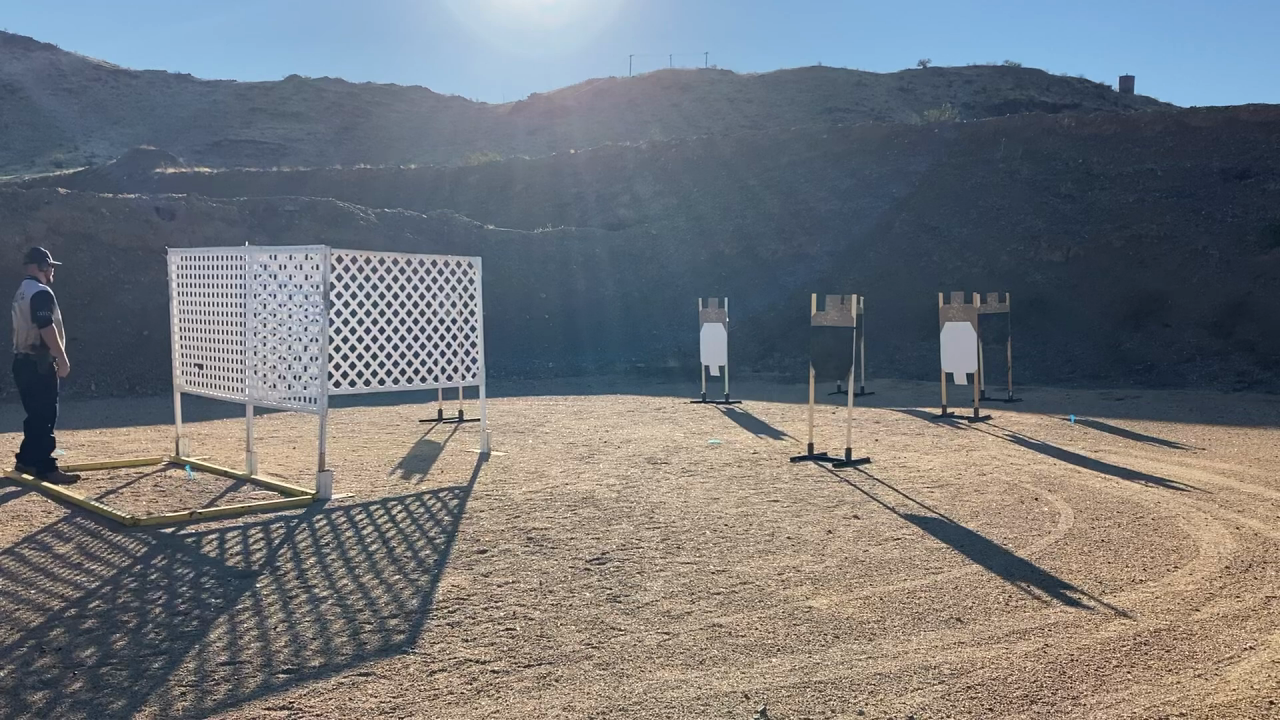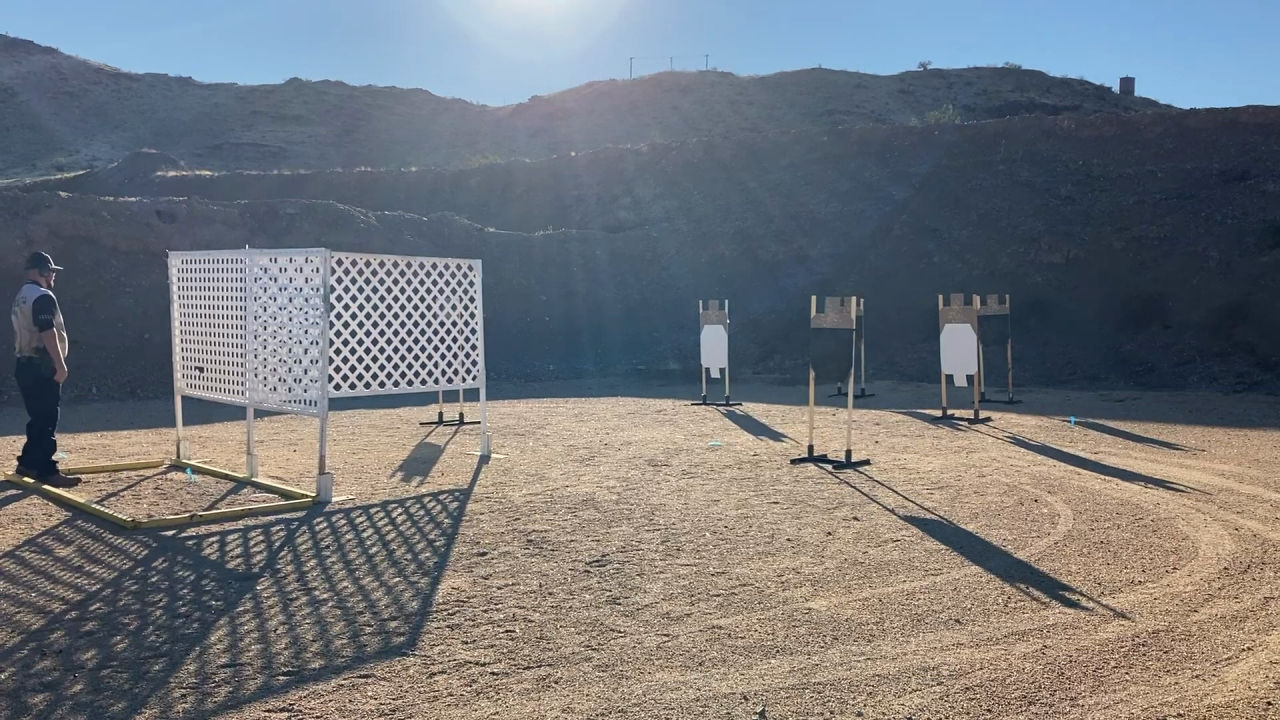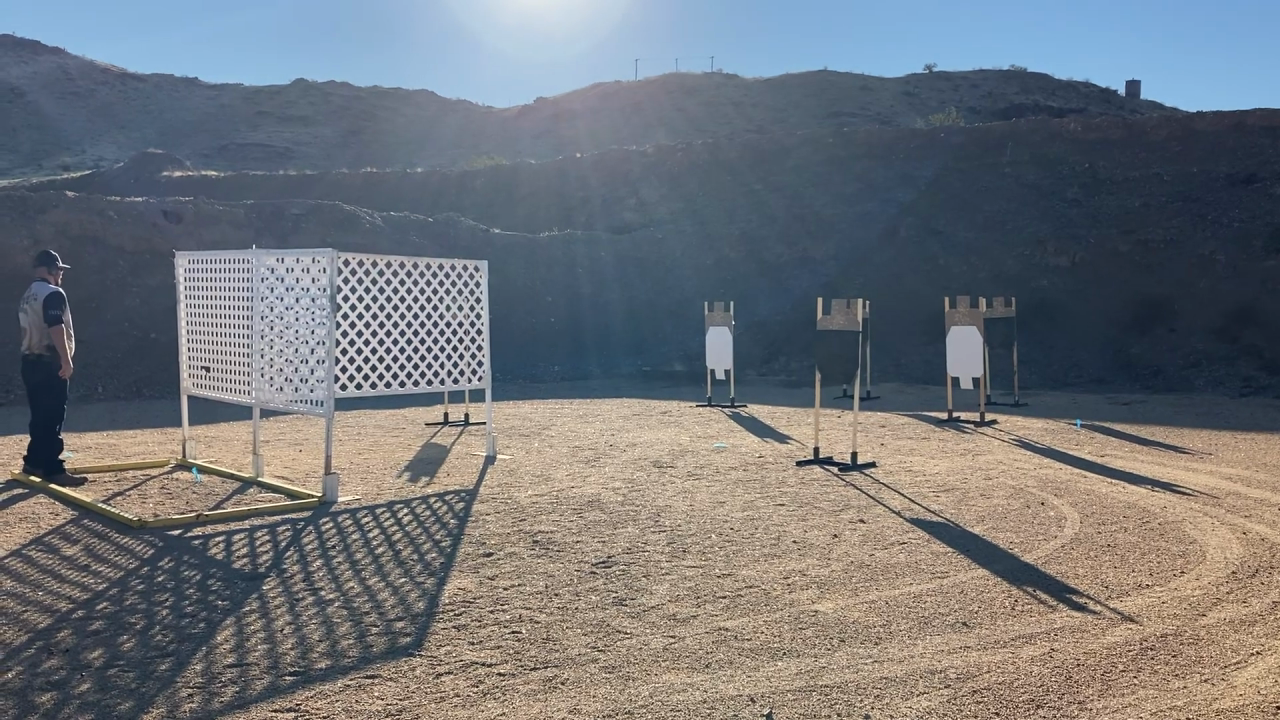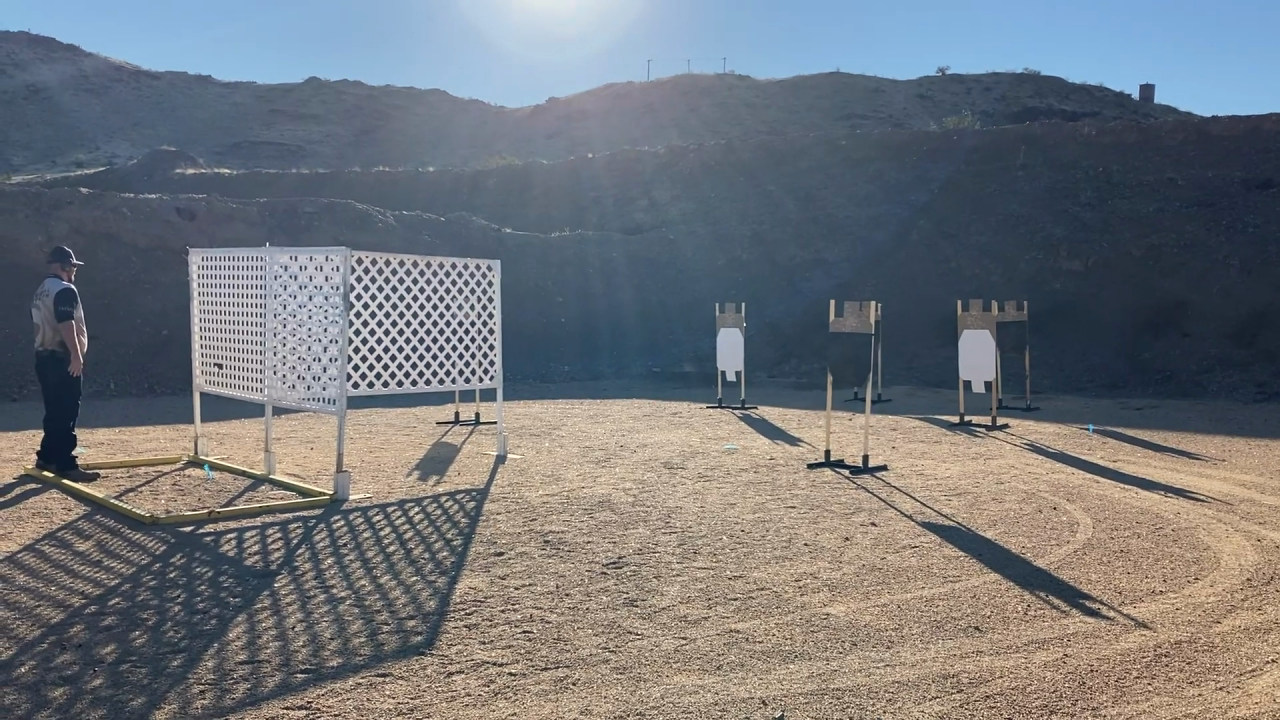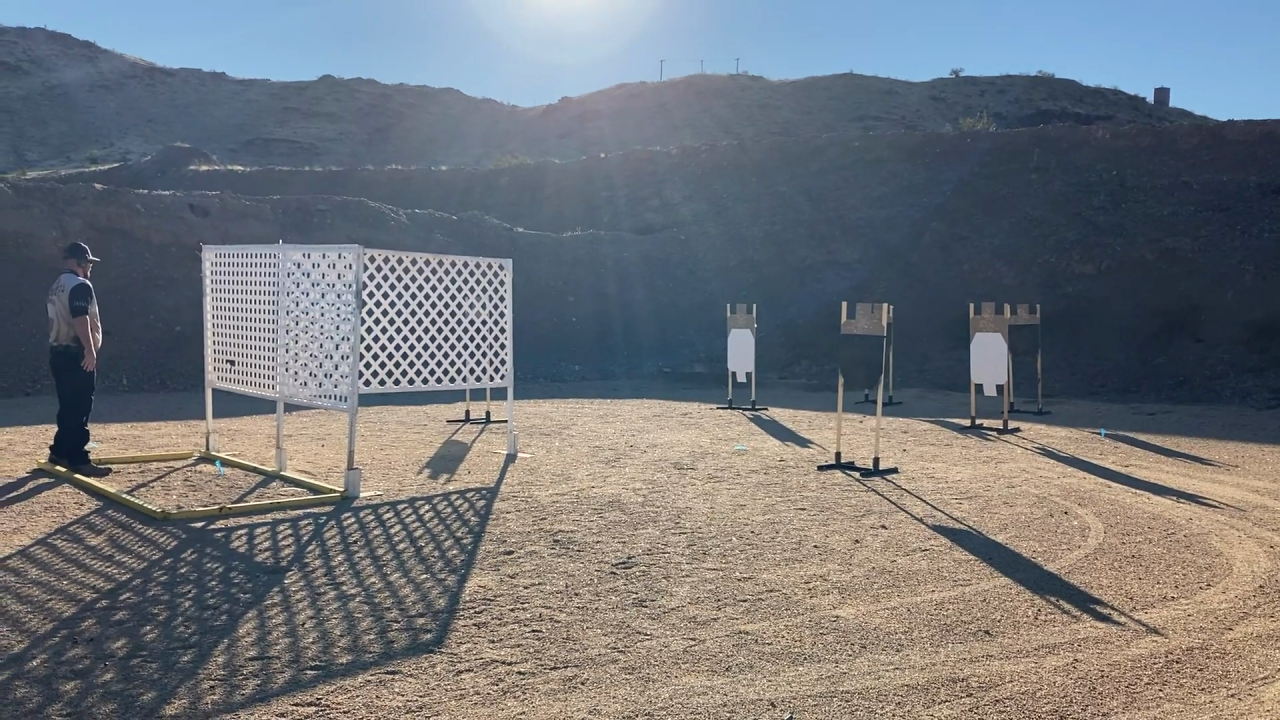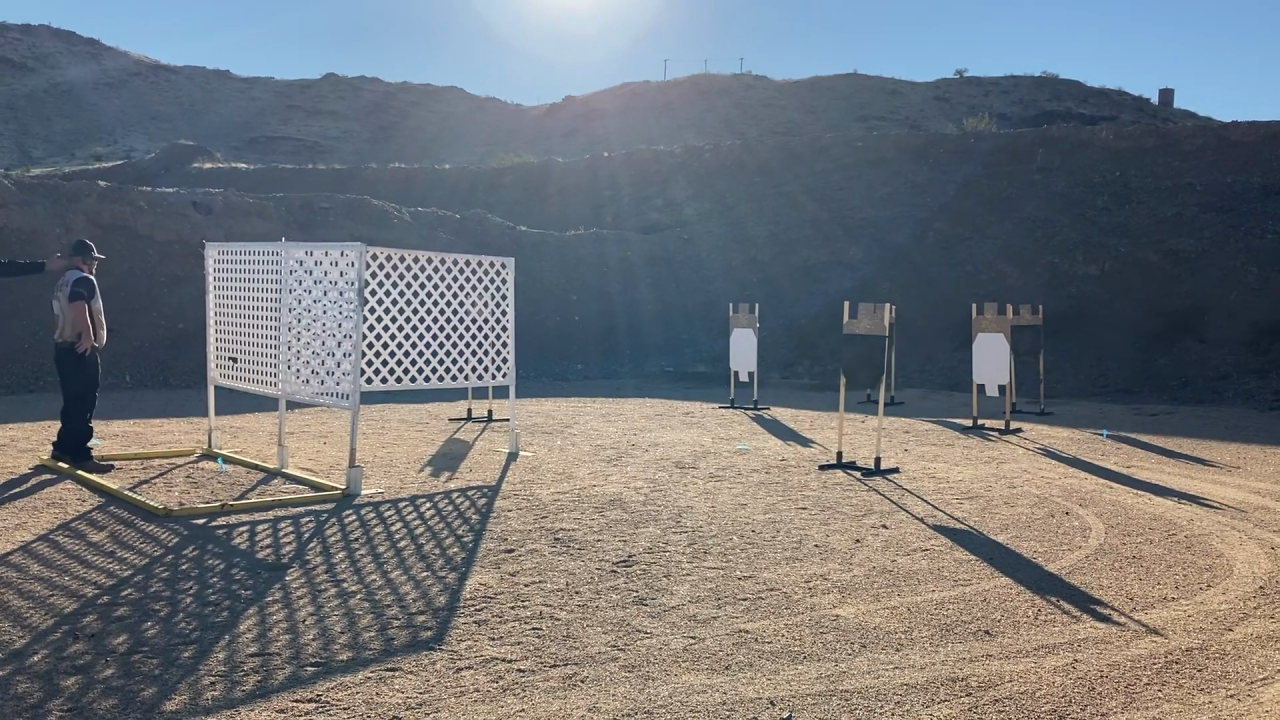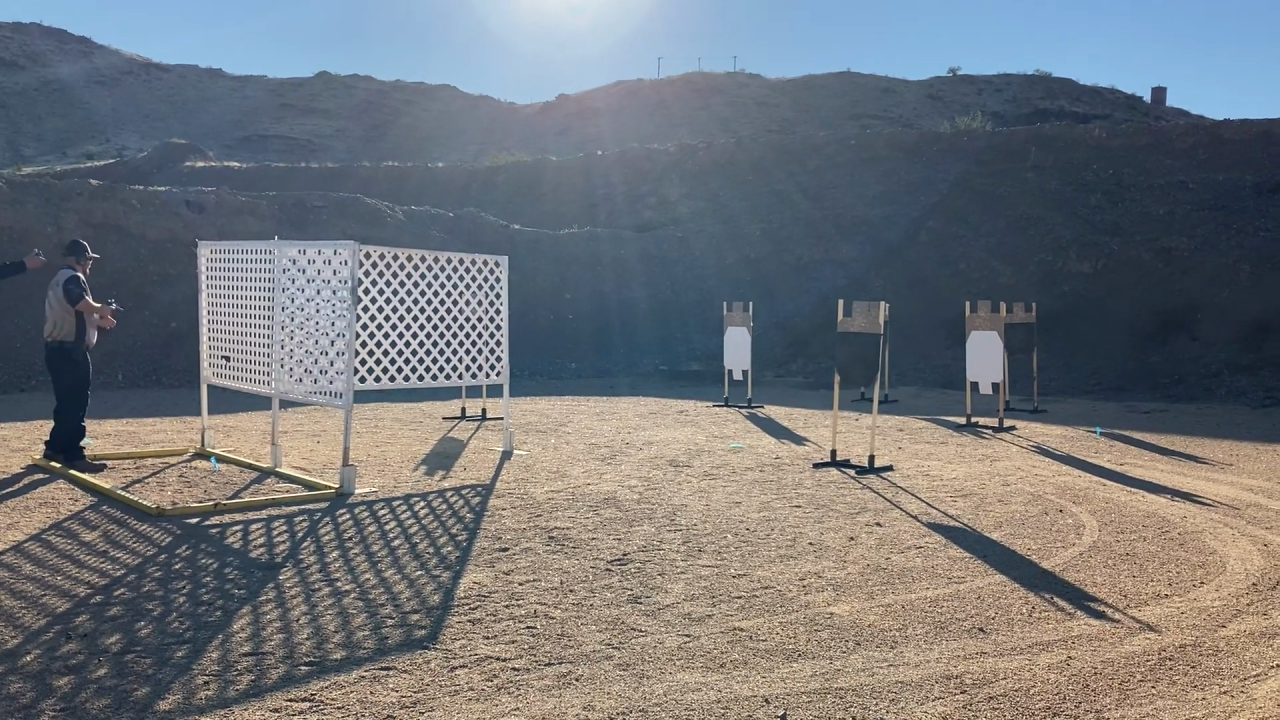
dt=0.7s
person 1, frame 1
left shoulder: (22, 292)
right shoulder: (41, 292)
right elbow: (47, 329)
right wrist: (62, 358)
left hip: (23, 361)
right hip: (39, 363)
left knee: (35, 415)
right knee: (45, 416)
left ankle: (26, 460)
right ankle: (45, 467)
person 1, frame 2
left shoulder: (20, 297)
right shoulder: (42, 296)
right elbow: (48, 333)
right wrist: (60, 364)
left hip: (25, 364)
right hip: (41, 366)
left knee: (38, 418)
right knee: (46, 419)
left ankle: (28, 463)
right ankle: (46, 470)
person 1, frame 3
left shoulder: (28, 295)
right shoulder: (53, 293)
right elbow: (56, 328)
right wrist: (66, 360)
left hip: (31, 362)
right hip: (49, 363)
left knee: (40, 416)
right knee: (52, 417)
left ankle: (34, 462)
right ankle: (53, 469)
person 1, frame 4
left shoulder: (41, 291)
right shoulder: (65, 290)
right elbow: (66, 324)
right wrist: (76, 355)
left hip: (44, 357)
right hip: (62, 359)
left knee: (54, 411)
right knee: (66, 413)
left ankle: (47, 457)
right ankle: (65, 465)
person 1, frame 5
left shoulder: (56, 286)
right shoulder: (80, 285)
right elbow: (80, 319)
right wrist: (90, 349)
left hip: (59, 352)
right hip: (76, 354)
left knee: (68, 406)
right knee: (79, 408)
left ankle: (60, 452)
right ankle: (77, 460)
person 1, frame 6
left shoulder: (63, 282)
right shoulder: (84, 280)
right elbow: (78, 303)
right wrist: (88, 335)
left hip: (64, 349)
right hip: (81, 352)
left knee: (72, 403)
right knee: (83, 404)
left ankle: (63, 448)
right ankle: (80, 456)
person 1, frame 7
left shoulder: (59, 280)
right shoulder: (74, 279)
right elbow: (78, 301)
left wrist: (98, 319)
right wrist: (99, 309)
left hip: (57, 349)
right hip: (71, 351)
left knee: (66, 402)
right knee: (76, 403)
left ankle: (55, 447)
right ankle: (73, 455)
